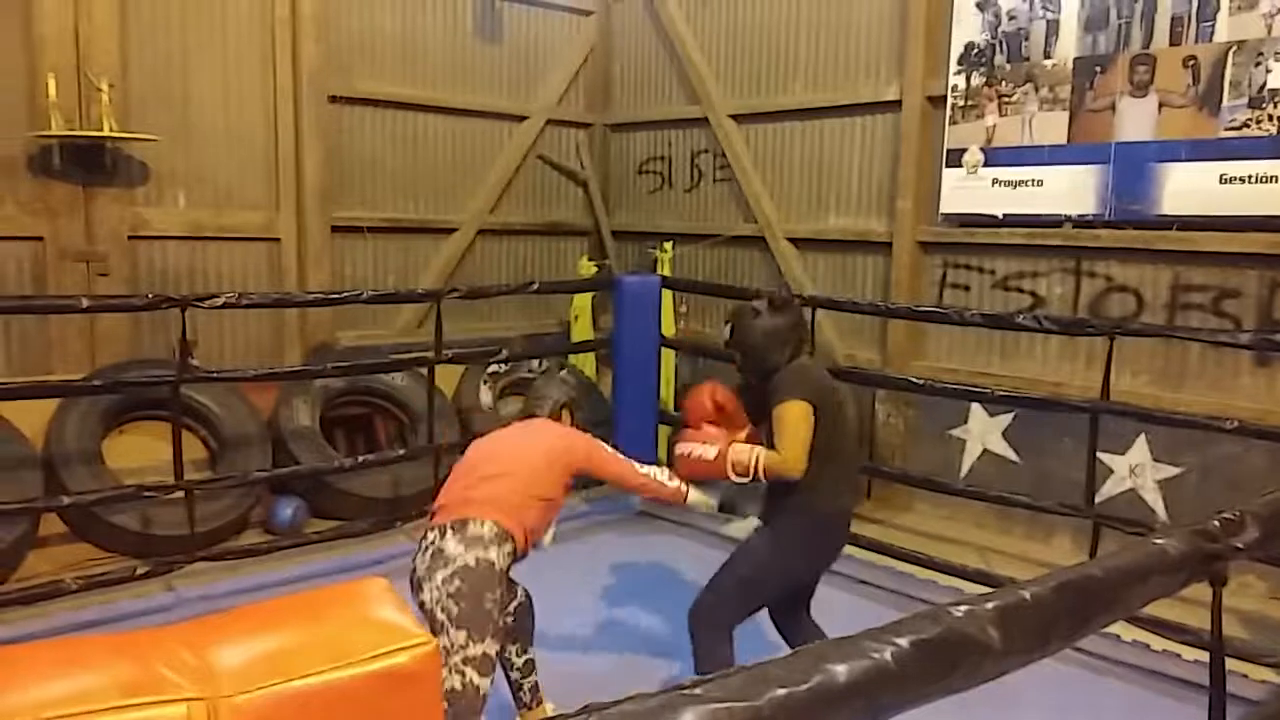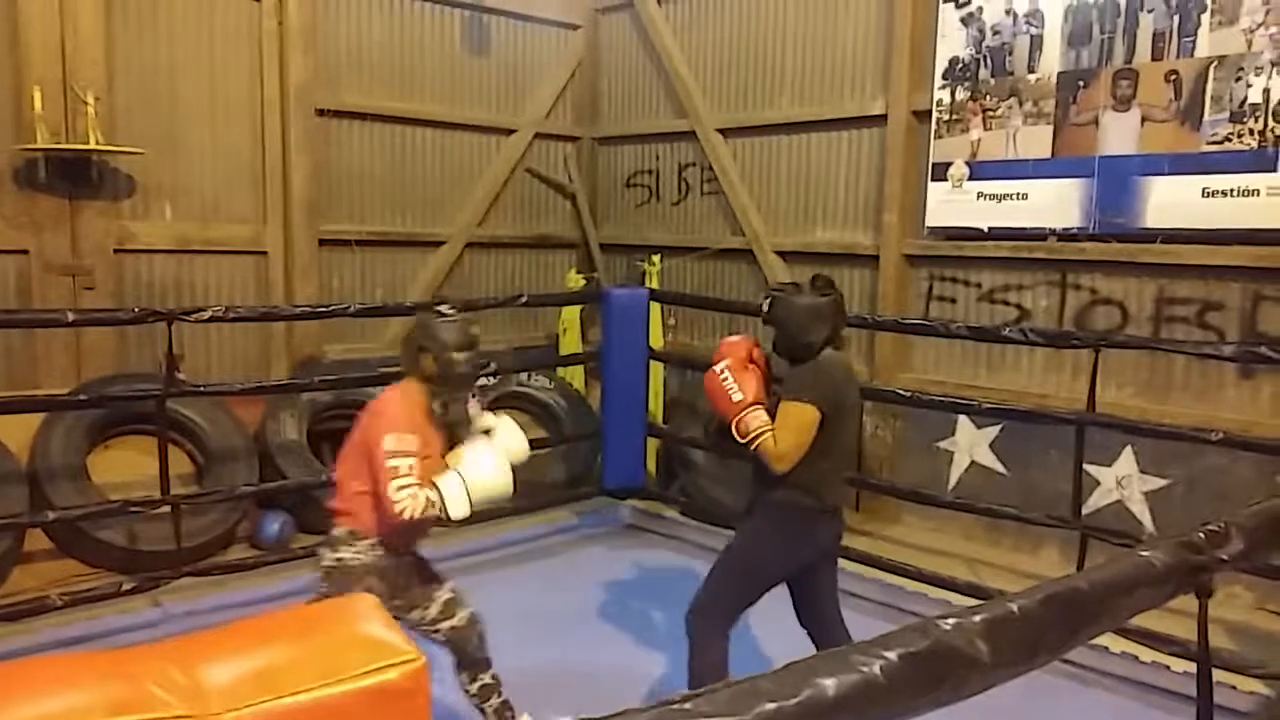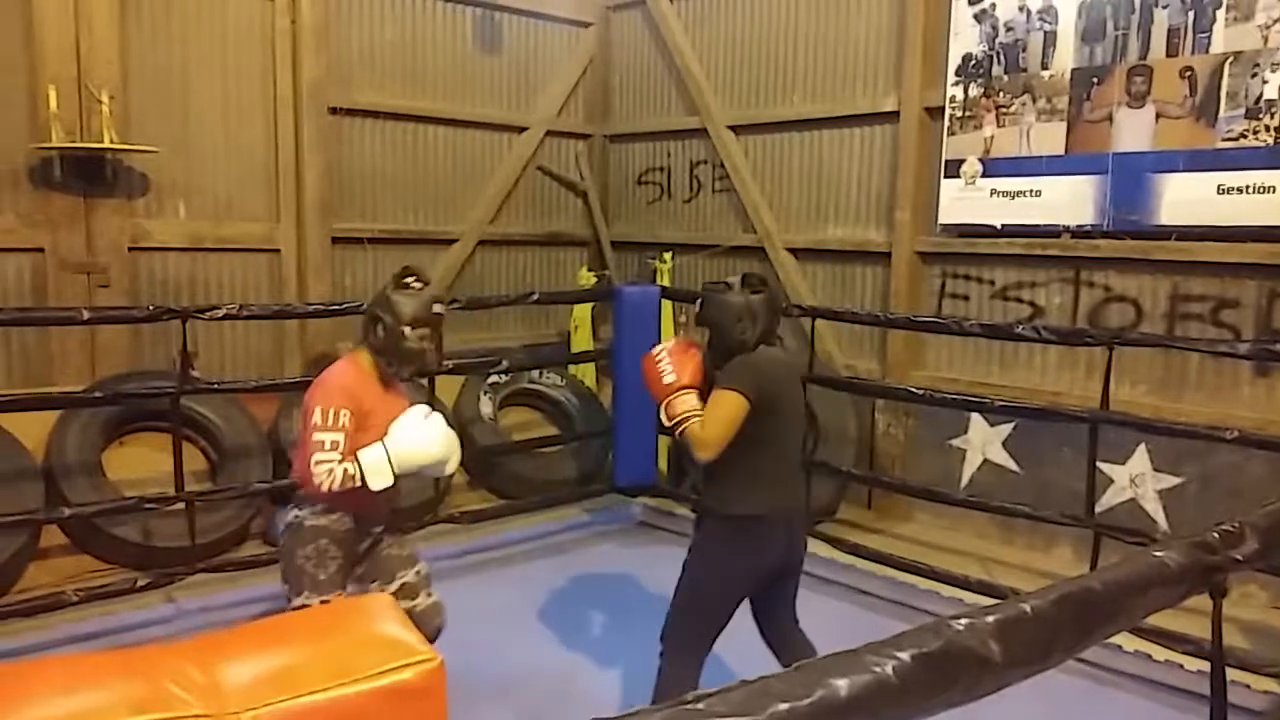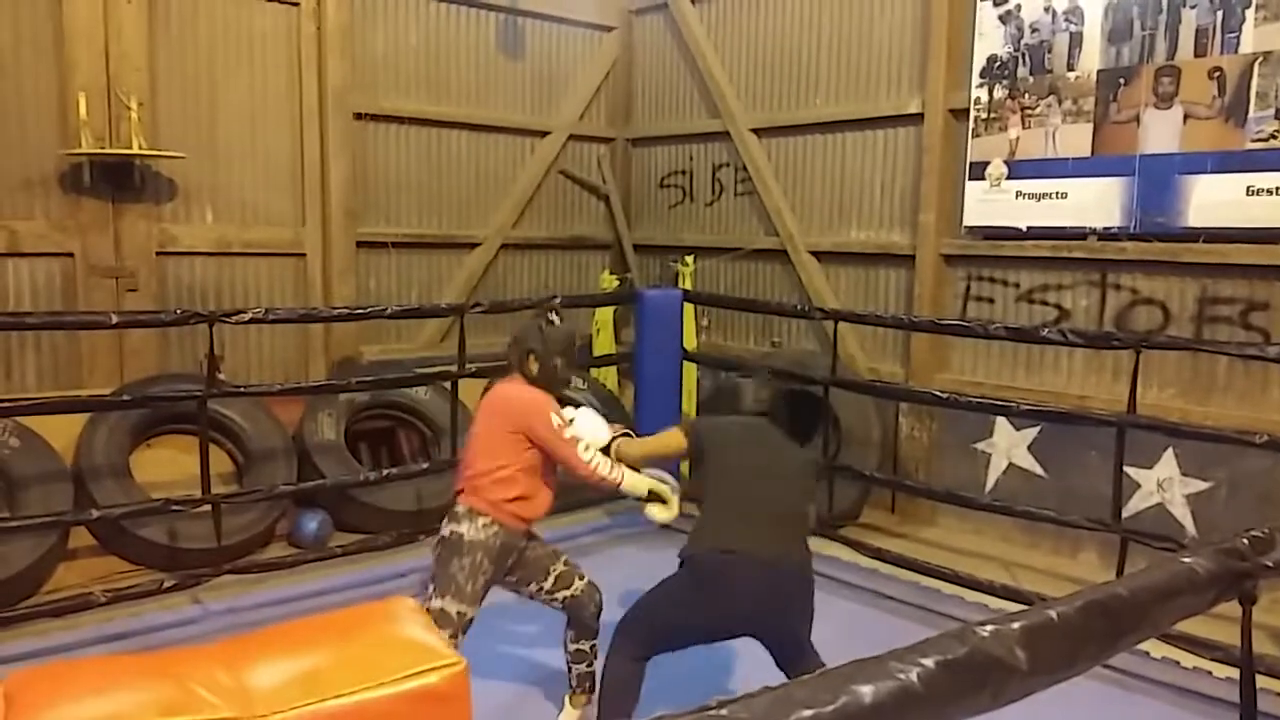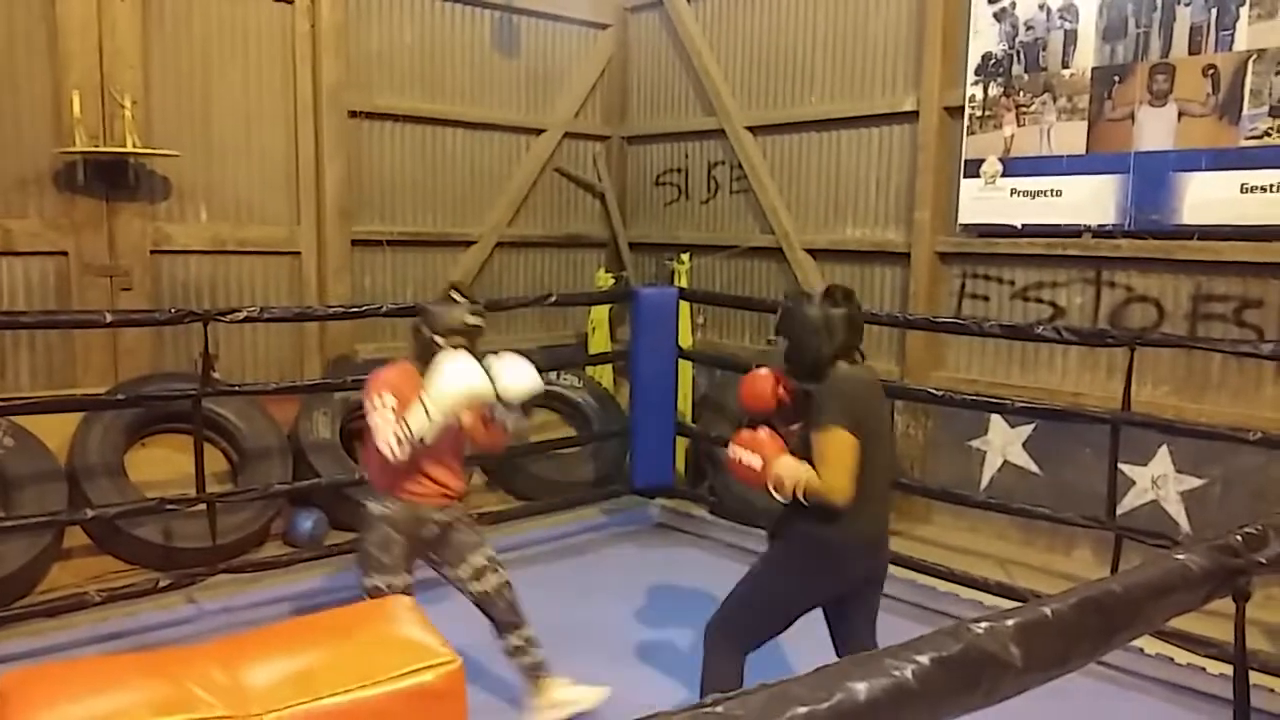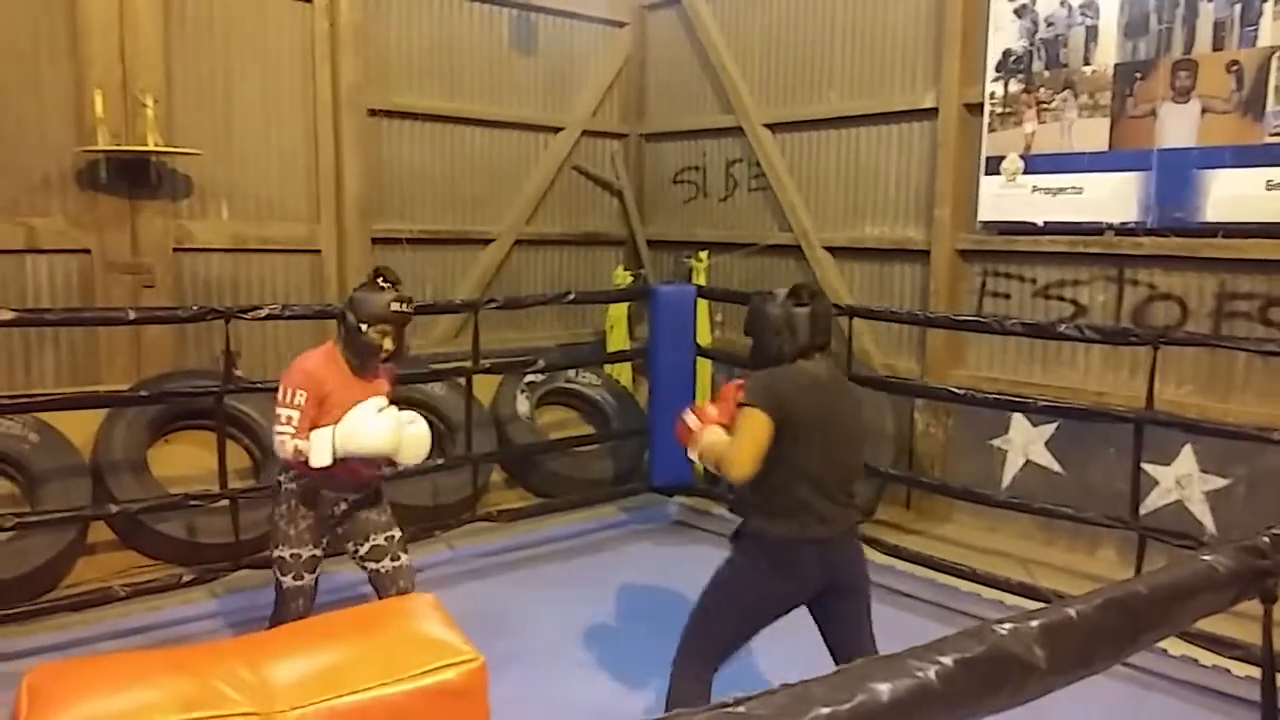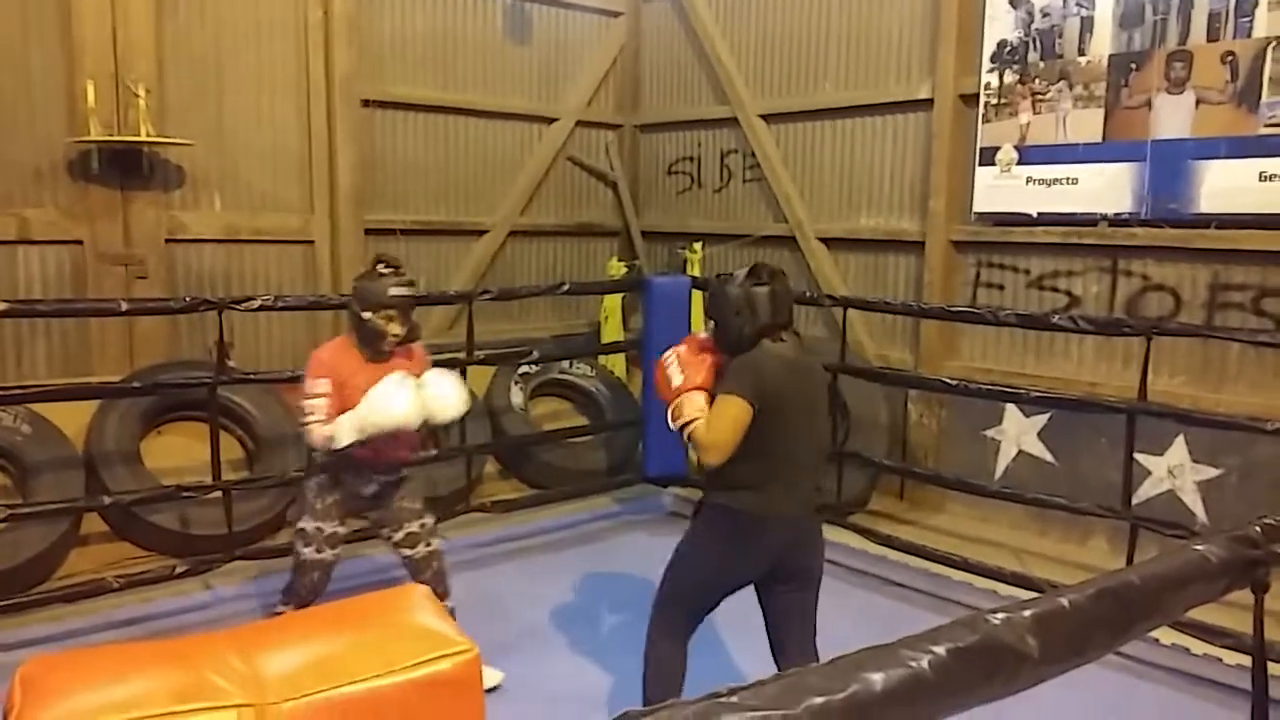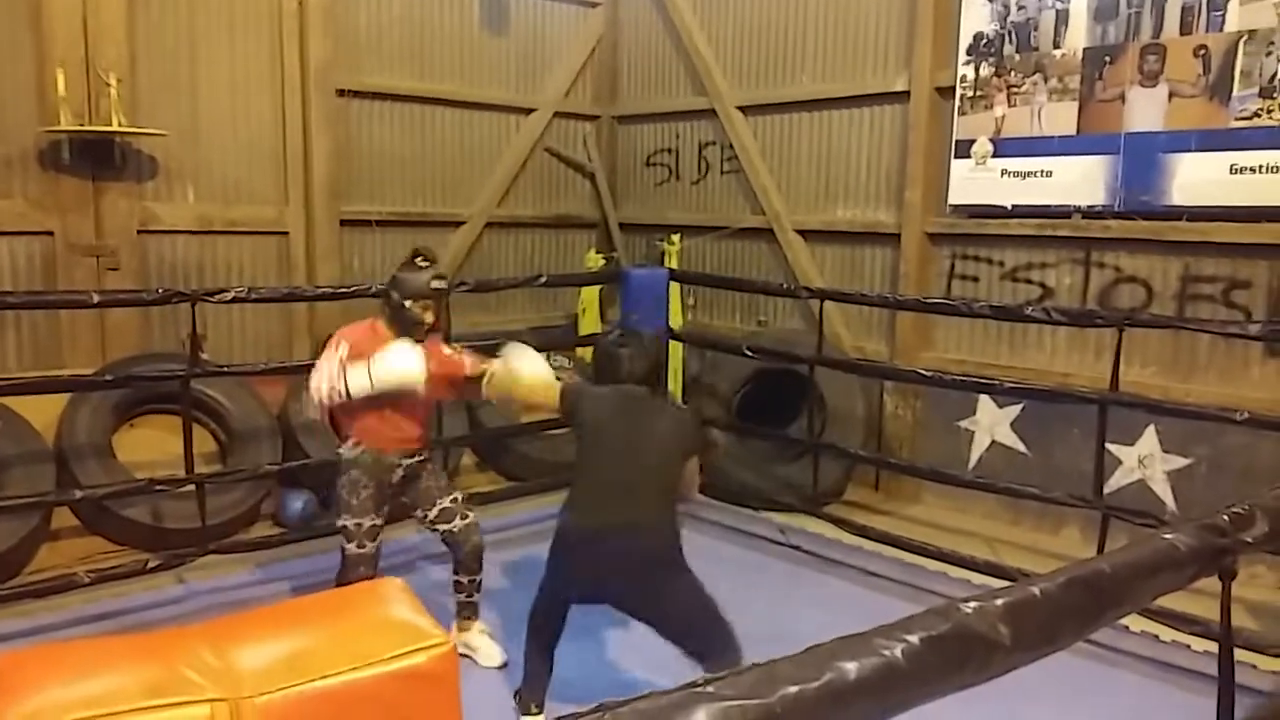
dt=0.5s
person 1, frame 1
left shoulder: (792, 382)
right shoulder: (799, 375)
left elbow: (791, 464)
left wrist: (733, 455)
right wrist: (734, 430)
left hip: (804, 522)
right hip: (820, 520)
left knee: (707, 618)
right knee: (790, 615)
person 1, frame 2
left shoulder: (812, 377)
right shoulder: (835, 369)
left elbow: (781, 457)
left wrist: (745, 407)
right wrist: (760, 386)
left hip: (784, 517)
right hip: (822, 519)
left knee: (707, 617)
right knee: (826, 624)
person 1, frame 3
left shoulder: (746, 371)
right shoulder: (785, 365)
left elbow: (704, 446)
left wrist: (677, 392)
right wrist: (696, 387)
left hip: (736, 529)
right hip: (788, 525)
left knee: (681, 646)
right knee: (784, 633)
person 1, frame 4
left shoulder: (714, 432)
right shoulder: (802, 463)
left elbow: (634, 452)
left wrist: (617, 444)
left hip: (716, 577)
right hip: (788, 587)
left knee: (627, 647)
right knee: (800, 659)
person 1, frame 5
left shoulder: (833, 398)
right shoulder: (864, 385)
left elbow: (836, 490)
left wrist: (782, 469)
left hip: (817, 547)
right hip: (867, 549)
left knee: (725, 637)
right knee: (860, 657)
person 1, frame 6
left shoulder: (771, 387)
right shoulder: (846, 391)
left elbow: (738, 468)
left wrist: (709, 437)
left hip: (776, 552)
right hip: (842, 550)
left knee: (694, 658)
person 1, frame 7
left shoulder: (750, 368)
right shoulder: (810, 368)
left elbow: (711, 450)
left wrist: (688, 392)
right wrist: (718, 380)
left hip: (735, 525)
right hip: (801, 530)
left knee: (668, 626)
right knee: (798, 657)
person 1, frame 8
left shoulder: (588, 400)
right shoulder: (684, 423)
left elbow: (516, 389)
left wrist: (494, 373)
left hip: (580, 549)
right hip: (652, 556)
left knee: (546, 613)
right knee: (722, 654)
person 2, frame 1
left shoulder: (492, 441)
right shoulder: (570, 443)
right elbow: (640, 478)
right wrist: (696, 497)
left hip: (437, 552)
right hip: (470, 560)
left knee: (518, 611)
person 2, frame 2
left shoulder: (430, 409)
right shoulder: (395, 413)
left elbow: (435, 473)
right elbow: (405, 505)
left wrist: (483, 440)
right wrist: (470, 485)
left hip: (398, 557)
right hip: (357, 564)
left knee: (466, 633)
person 2, frame 3
left shoulder: (392, 380)
right shoulder: (339, 384)
right elbow: (324, 476)
left wrist: (429, 452)
right wrist: (394, 453)
left hip: (371, 527)
right hip: (320, 529)
left knee: (426, 619)
person 2, frame 4
left shoulder: (510, 399)
right shoulder: (527, 403)
right elbow: (585, 463)
left wrist: (573, 435)
right wrist: (644, 483)
left hip: (514, 537)
right hip: (475, 536)
left knee: (586, 602)
person 2, frame 5
left shoulder: (466, 385)
right shoulder: (388, 381)
left elbow: (493, 437)
right elbow: (392, 450)
left wrist: (508, 401)
right wrist: (437, 405)
left hip: (446, 516)
right hip: (393, 518)
left knee: (500, 598)
person 2, frame 6
left shoulder: (380, 368)
right shoulder: (310, 371)
right elbow: (285, 444)
left wrist: (399, 429)
right wrist: (341, 441)
left hip: (362, 494)
right hip: (307, 496)
left knee: (399, 586)
right knee: (294, 607)
person 2, frame 7
left shoulder: (413, 354)
right shoulder: (328, 361)
left elbow: (417, 413)
right elbow: (318, 436)
right wrist: (365, 421)
left hip: (389, 479)
right hip: (337, 478)
left knee: (430, 567)
right knee: (307, 579)
person 2, frame 8
left shoulder: (431, 347)
right shoulder: (355, 338)
left elbow: (471, 370)
right elbow: (320, 393)
right wrist: (373, 376)
left hip: (419, 461)
right hip: (366, 463)
left knee: (468, 539)
right knee: (358, 569)
left ankle: (469, 630)
